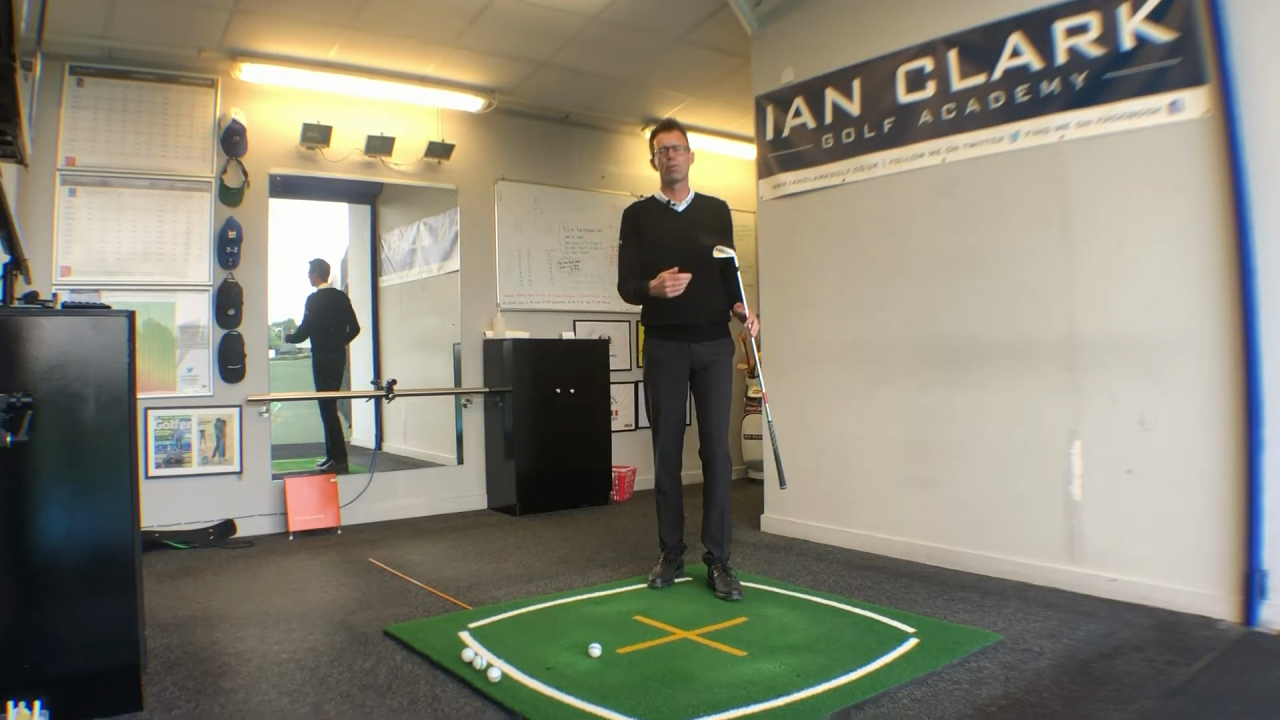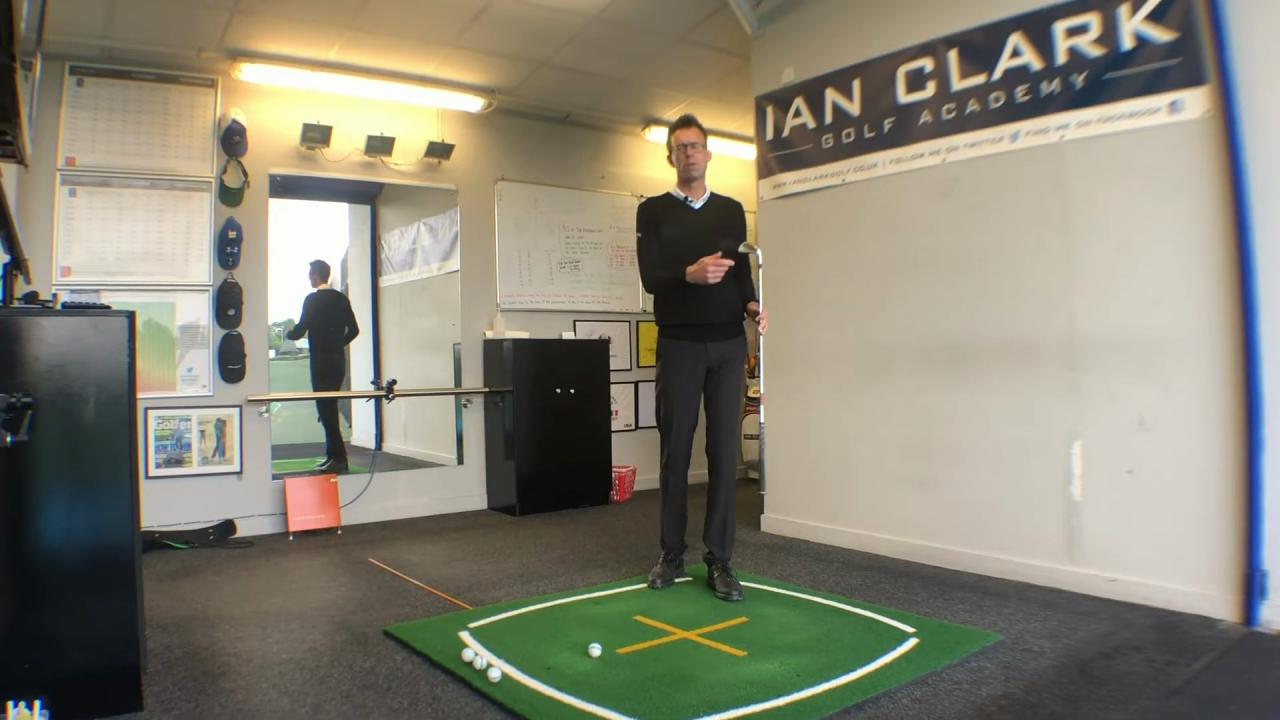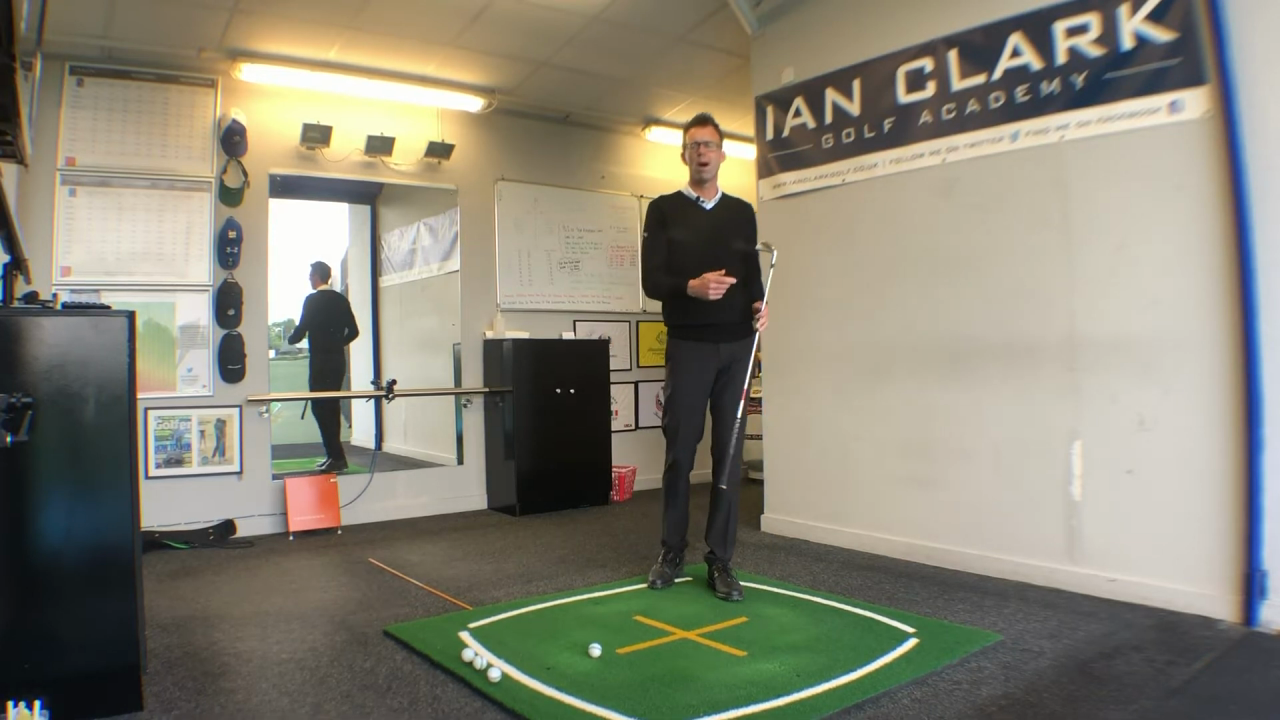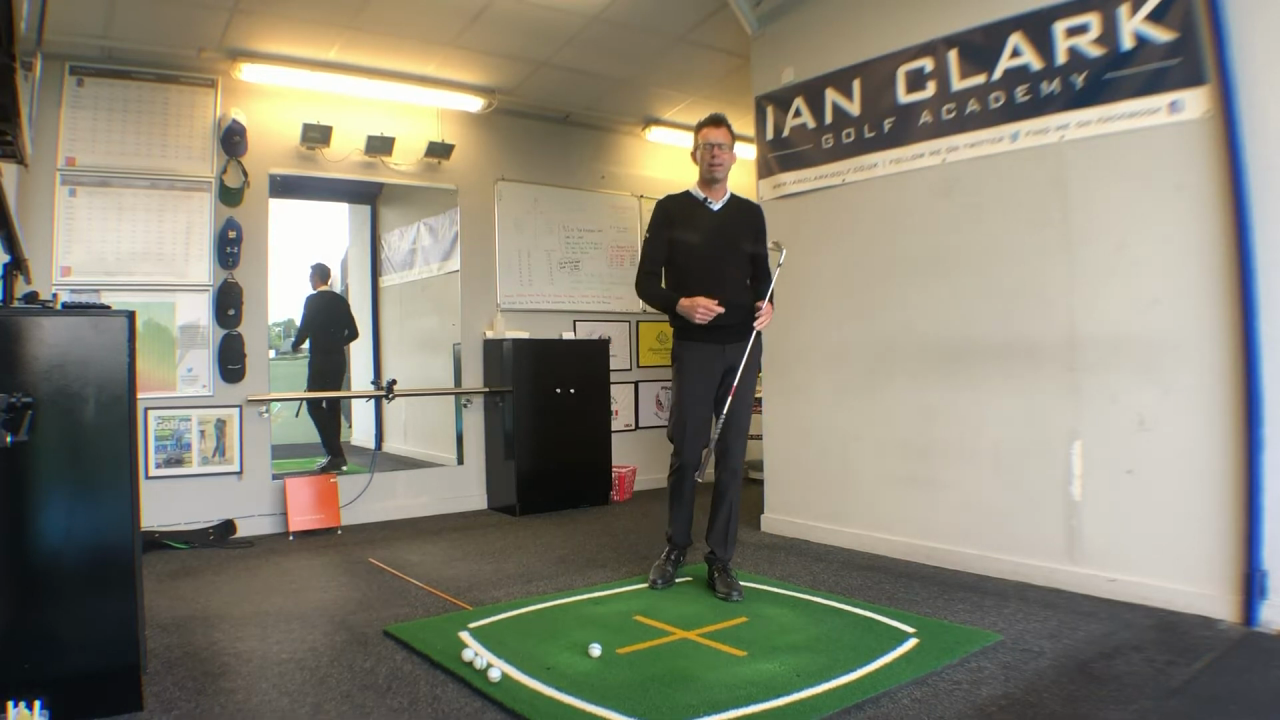
dt=0.3s
person 1, frame 1
left shoulder: (717, 211)
right shoulder: (637, 216)
left elbow: (729, 274)
right elbow: (626, 287)
left wrist: (739, 307)
right wrist: (654, 287)
left hip: (714, 346)
right hip: (664, 347)
left knee: (716, 450)
right knee: (667, 451)
left ankle: (718, 559)
right ankle: (671, 553)
person 1, frame 2
left shoulder: (732, 211)
right shoulder: (653, 211)
left elbow: (742, 274)
right elbow: (651, 279)
left wrist: (753, 305)
right wrist: (691, 274)
left hip: (727, 347)
right hip: (678, 346)
left knee: (723, 452)
right knee: (675, 451)
left ankle: (719, 560)
right ankle: (671, 553)
person 1, frame 3
left shoulder: (743, 212)
right shoulder: (663, 210)
left elbow: (752, 276)
right elbow: (652, 281)
left wrist: (759, 304)
right wrist: (691, 287)
left hip: (736, 347)
right hip: (687, 347)
left knee: (728, 453)
right knee: (680, 451)
left ankle: (720, 560)
right ankle: (672, 551)
person 1, frame 4
left shoulder: (751, 213)
right shoulder: (670, 210)
left elbow: (761, 276)
right elbow: (646, 283)
left wrist: (765, 305)
right wrist: (679, 305)
left hip: (742, 349)
right hip: (693, 348)
left knee: (731, 455)
right knee: (687, 451)
left ankle: (720, 560)
right ankle: (676, 547)
person 2, frame 1
left shoulder: (315, 299)
right shoulder: (341, 297)
left elbow: (303, 333)
right elbow: (355, 328)
left wrist: (288, 337)
left hip: (323, 358)
right hip: (338, 357)
left knee: (327, 407)
right knee: (330, 406)
left ankle: (339, 459)
right ankle: (332, 455)
person 2, frame 2
left shoulder: (313, 300)
right shoulder: (341, 299)
left elbow: (299, 332)
right elbow: (353, 330)
left wrist: (289, 333)
left hip: (321, 359)
right hip: (338, 358)
left knee: (325, 407)
right knee: (331, 407)
left ankle: (339, 458)
right ankle: (333, 455)
person 2, frame 3
left shoulder: (313, 300)
right shoulder: (341, 300)
left elbow: (301, 331)
right elbow: (353, 331)
left wrist: (291, 339)
left hip: (320, 360)
right hip: (338, 359)
left knee: (319, 407)
right knee: (332, 406)
left ankle: (336, 456)
right ankle: (333, 455)
person 2, frame 4
left shoulder: (313, 300)
right shoulder: (341, 301)
left elbow: (304, 331)
right elbow: (353, 333)
left wrist: (295, 346)
left hip: (320, 359)
right hip: (338, 359)
left knee: (314, 405)
right knee: (333, 405)
left ankle: (335, 453)
right ankle: (334, 455)
